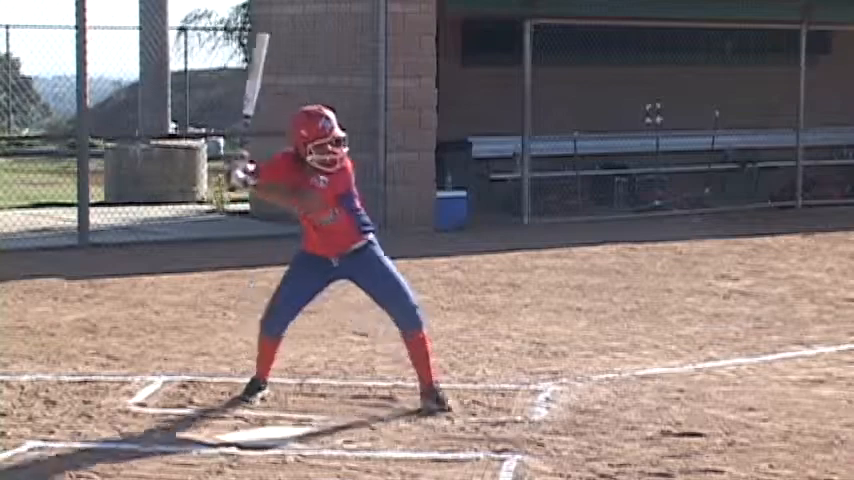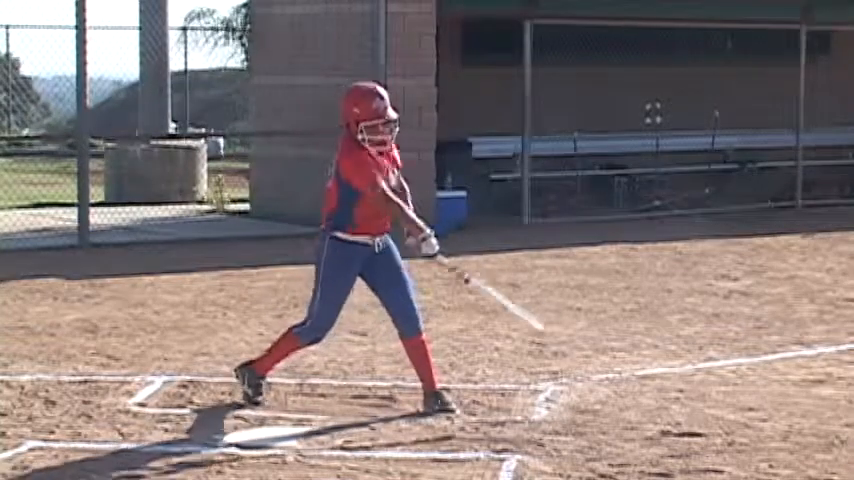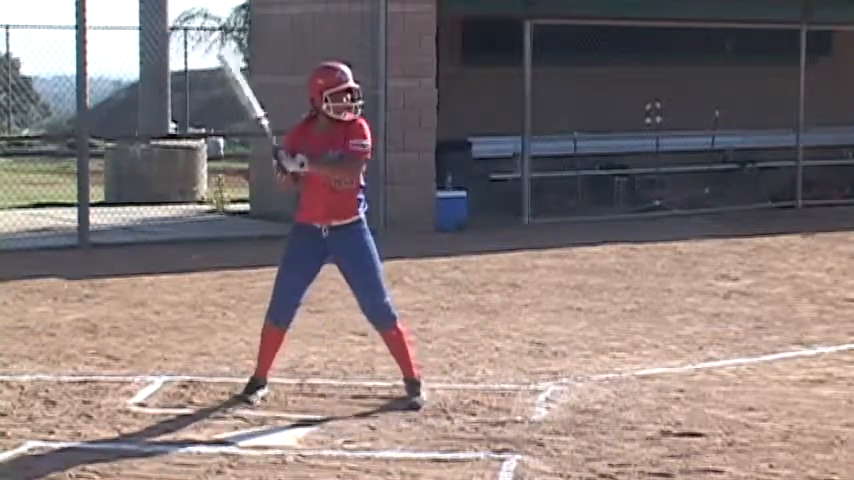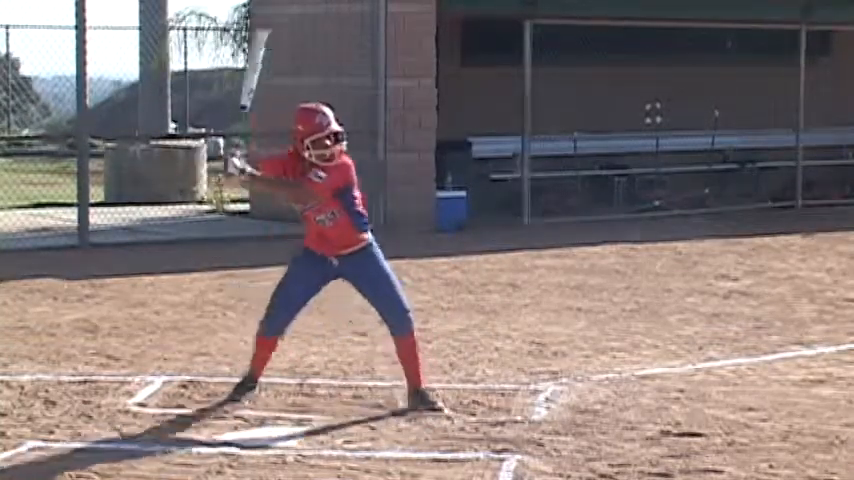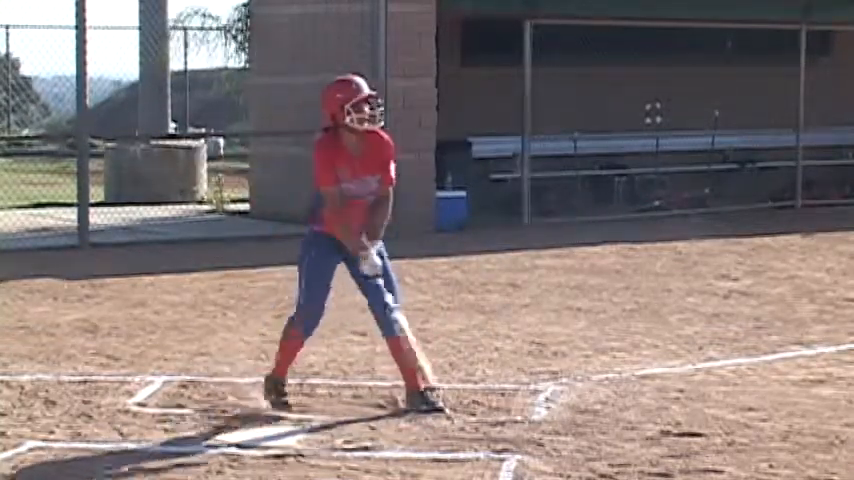
dt=1s
person 1, frame 1
left shoulder: (341, 168)
right shoulder: (288, 163)
left elbow: (299, 202)
right elbow: (253, 178)
left wrist: (255, 185)
right wrist: (247, 173)
left hip: (359, 251)
right hip: (315, 255)
left knee: (408, 313)
right knee: (274, 319)
left ankle: (429, 389)
right ankle: (260, 380)
person 1, frame 2
left shoulder: (384, 145)
right shoulder: (353, 152)
left elbow: (399, 187)
right elbow: (387, 198)
left wrist: (411, 230)
right wrist: (421, 231)
left hip: (378, 243)
right hip: (342, 246)
left knee: (409, 317)
right knee: (316, 325)
left ankle: (432, 392)
right ankle: (255, 371)
person 1, frame 3
left shoulder: (357, 128)
right shoulder: (300, 133)
left elbow: (351, 172)
right elbow: (286, 178)
left wrist: (306, 163)
right wrist: (284, 164)
left hip: (350, 228)
right hip: (308, 229)
left knee: (378, 306)
right knee: (281, 305)
left ankle: (412, 380)
right ankle: (259, 378)
person 1, frame 4
left shoulder: (341, 166)
right shoulder: (291, 161)
left elbow: (296, 192)
right elbow: (256, 174)
left wrist: (249, 175)
right wrist: (241, 167)
left hip: (358, 252)
right hip: (316, 254)
left knee: (399, 315)
right knee: (275, 317)
left ankle: (416, 389)
right ankle: (253, 377)
person 1, frame 5
left shoulder: (381, 144)
right shoulder: (326, 149)
left elbow: (383, 200)
right elbow: (336, 209)
left wrist: (371, 244)
right wrist: (359, 252)
left hip: (365, 238)
right hip: (324, 236)
left knee: (390, 312)
right knee: (309, 314)
left ankle: (417, 389)
right ankle: (276, 380)
